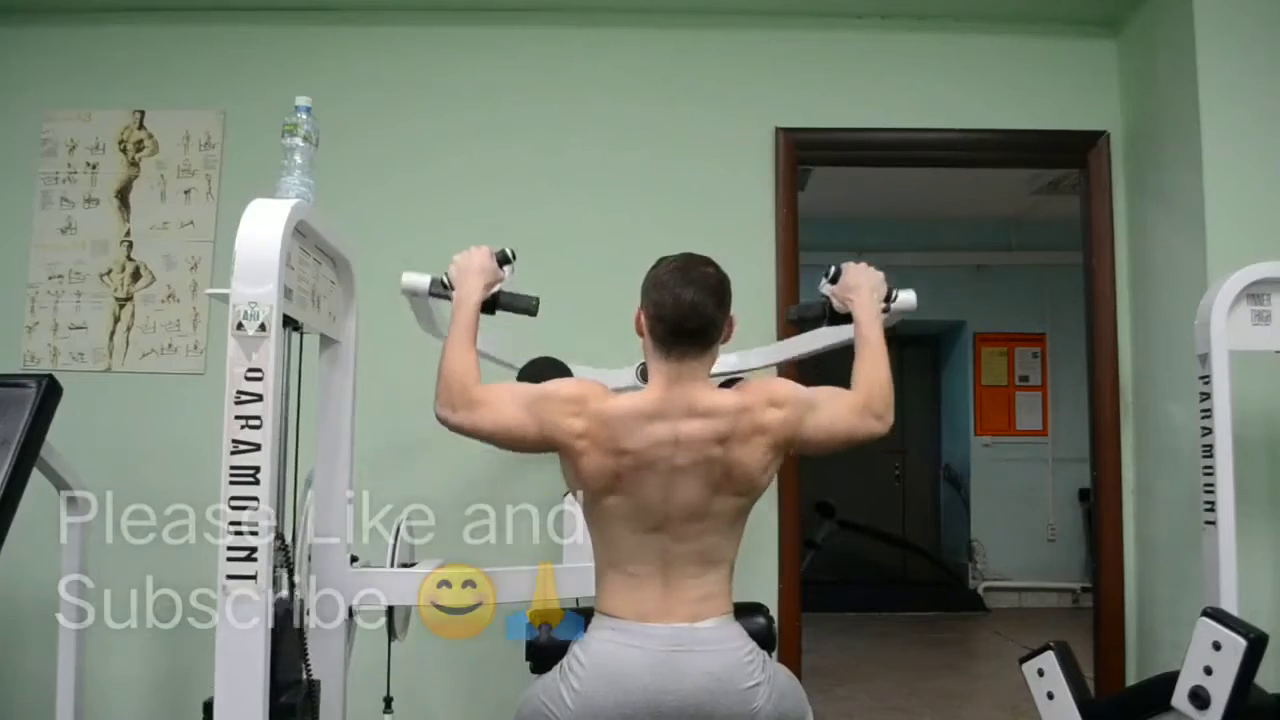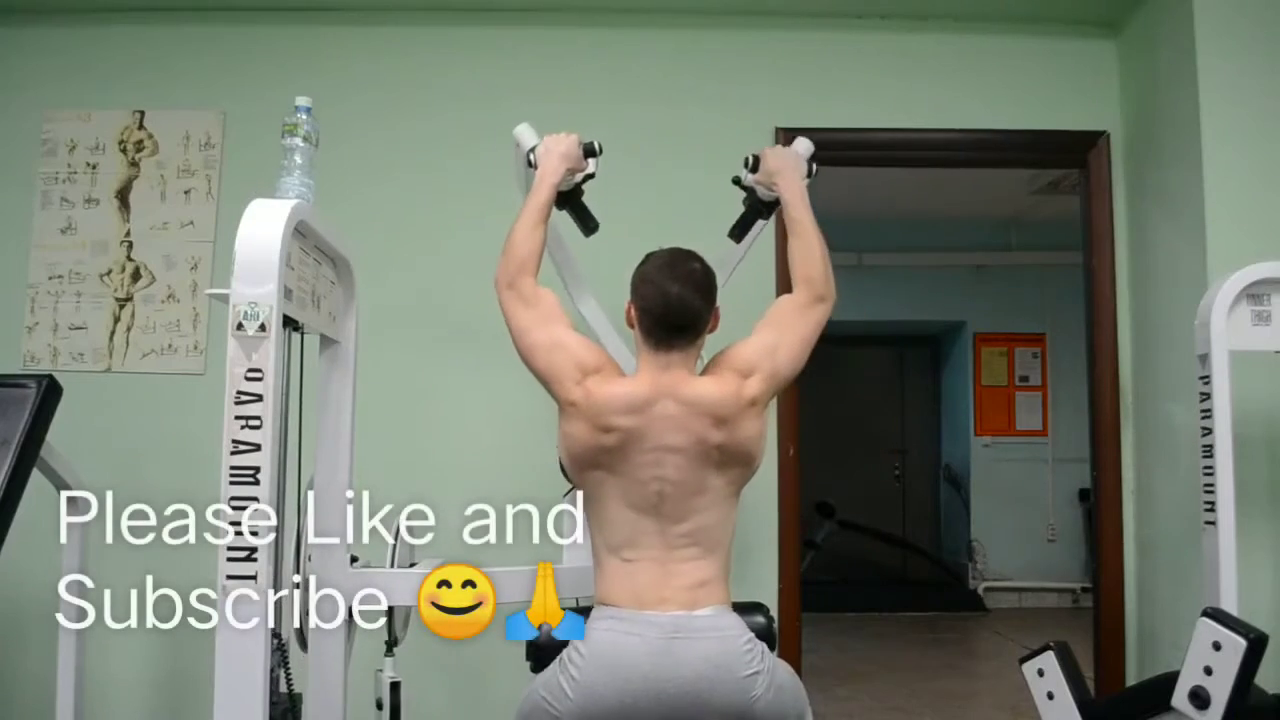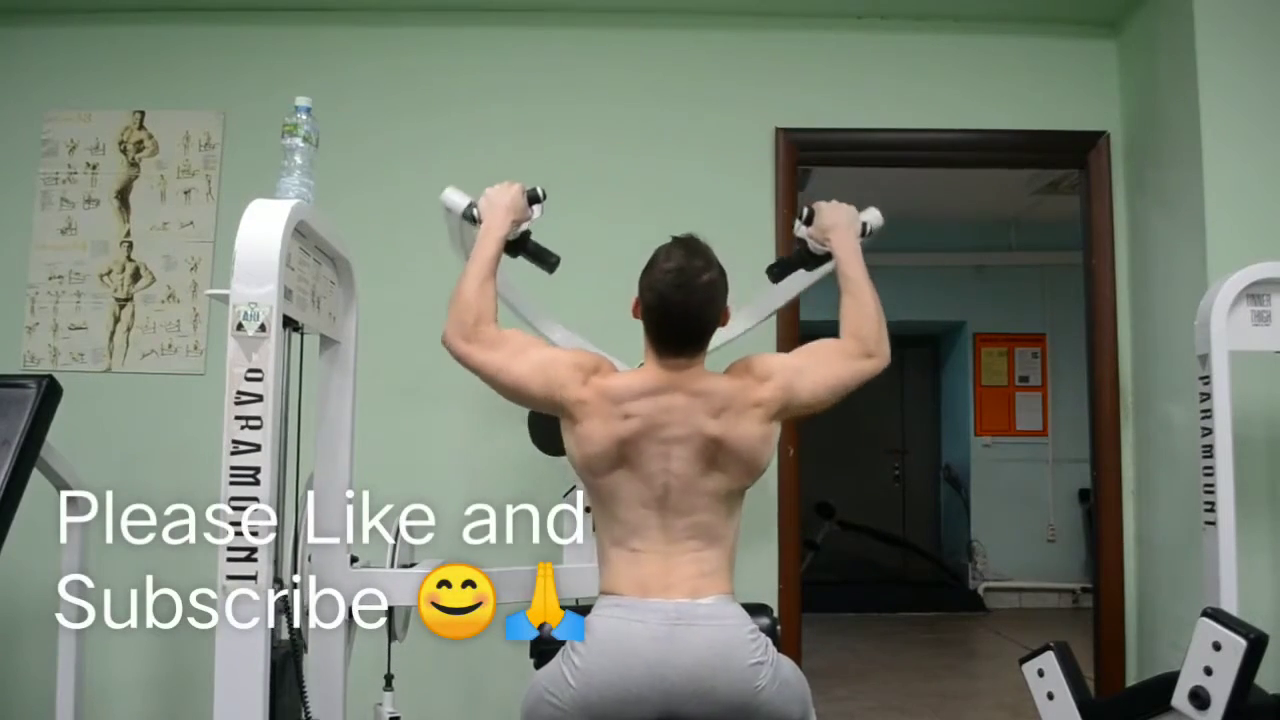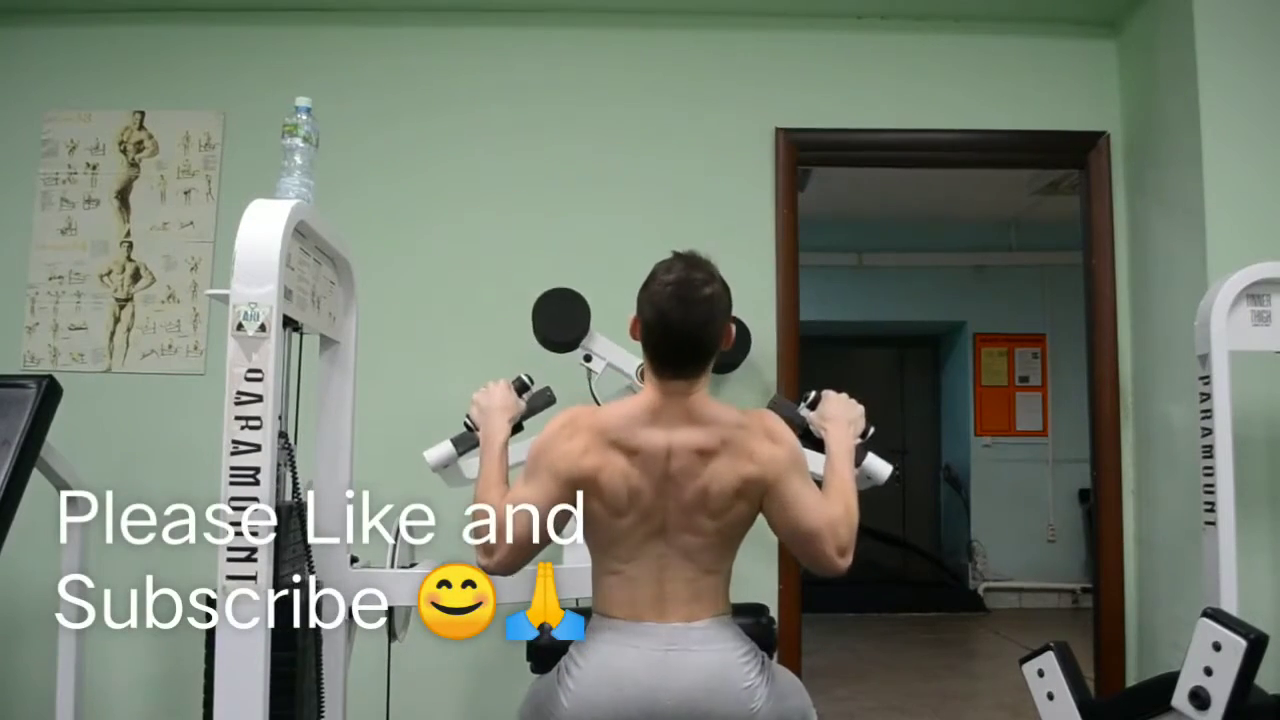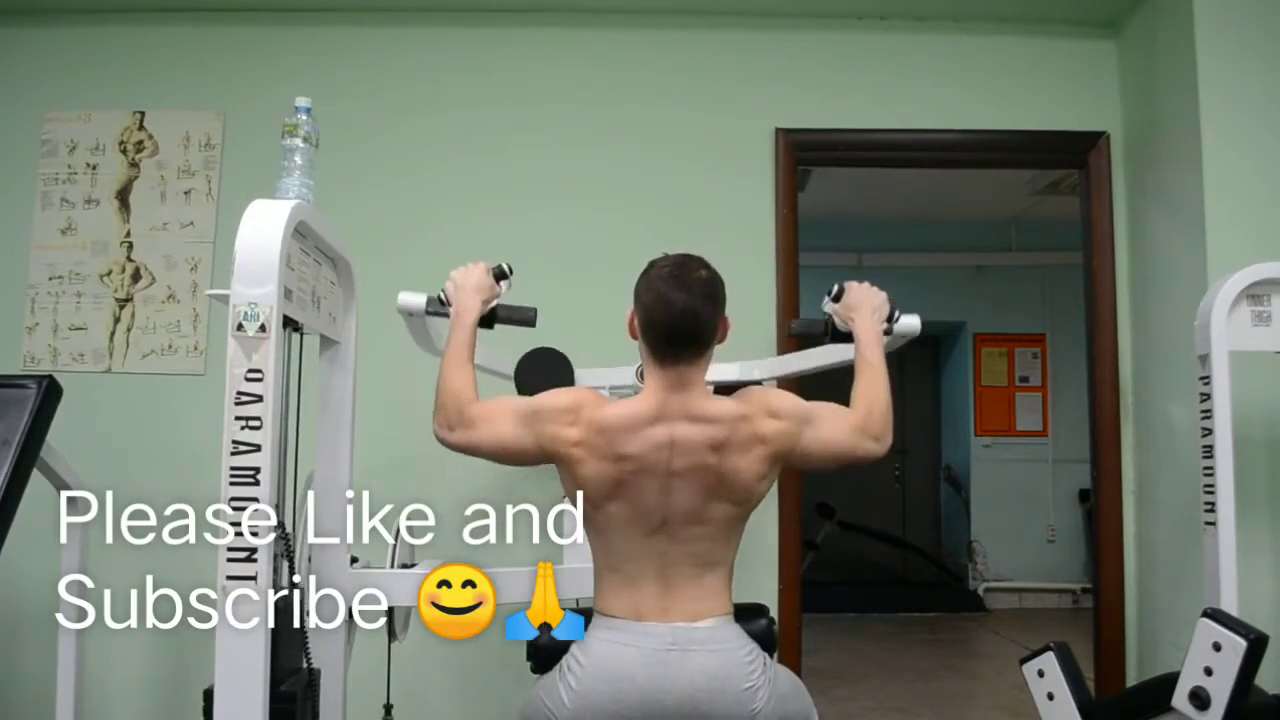
dt=0.7s
person 1, frame 1
left shoulder: (580, 418)
right shoulder: (766, 417)
left elbow: (457, 407)
right elbow: (875, 414)
left wrist: (469, 291)
right wrist: (865, 305)
left hip: (610, 670)
right hip: (724, 669)
person 1, frame 2
left shoulder: (587, 395)
right shoulder: (740, 395)
left elbow: (515, 284)
right elbow: (816, 295)
left wrist: (549, 176)
right wrist: (790, 185)
left hip: (609, 656)
right hip: (721, 654)
person 1, frame 3
left shoulder: (587, 395)
right shoulder: (756, 398)
left elbow: (466, 337)
right elbow: (869, 352)
left wrist: (495, 226)
right wrist: (844, 242)
left hip: (612, 647)
right hip: (725, 645)
person 1, frame 4
left shoulder: (577, 437)
right shoulder: (762, 442)
left elbow: (495, 553)
right elbow: (835, 555)
left wrist: (495, 432)
right wrist: (840, 439)
left hip: (606, 676)
right hip: (720, 677)
person 1, frame 5
left shoulder: (575, 426)
right shoulder: (763, 426)
left elbow: (454, 425)
right elbow: (873, 436)
left wrist: (467, 309)
right wrist: (866, 326)
left hip: (607, 671)
right hip: (723, 671)
